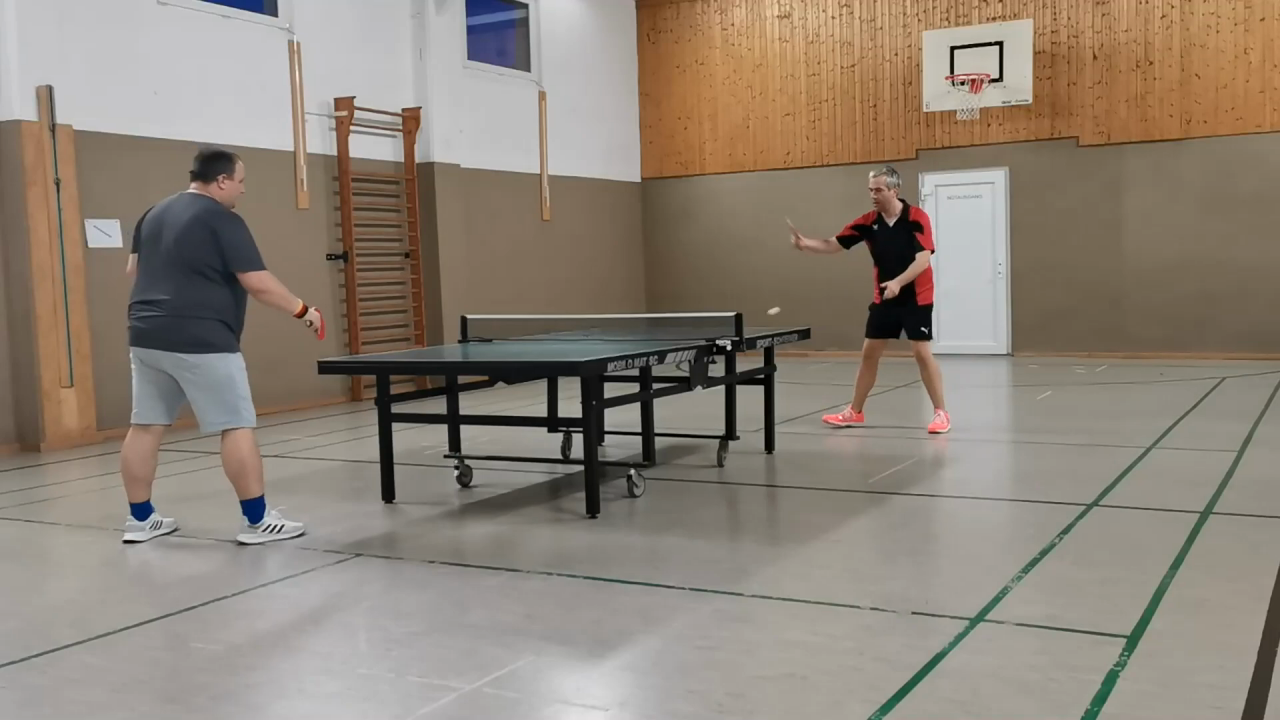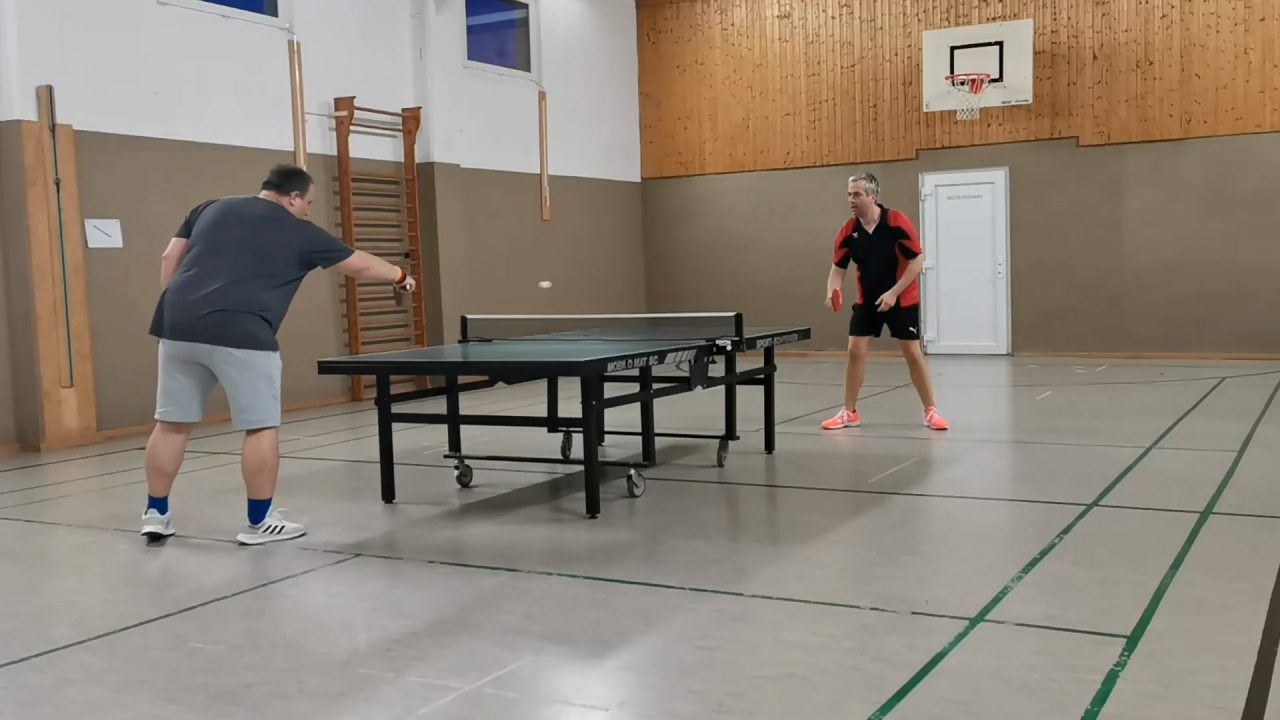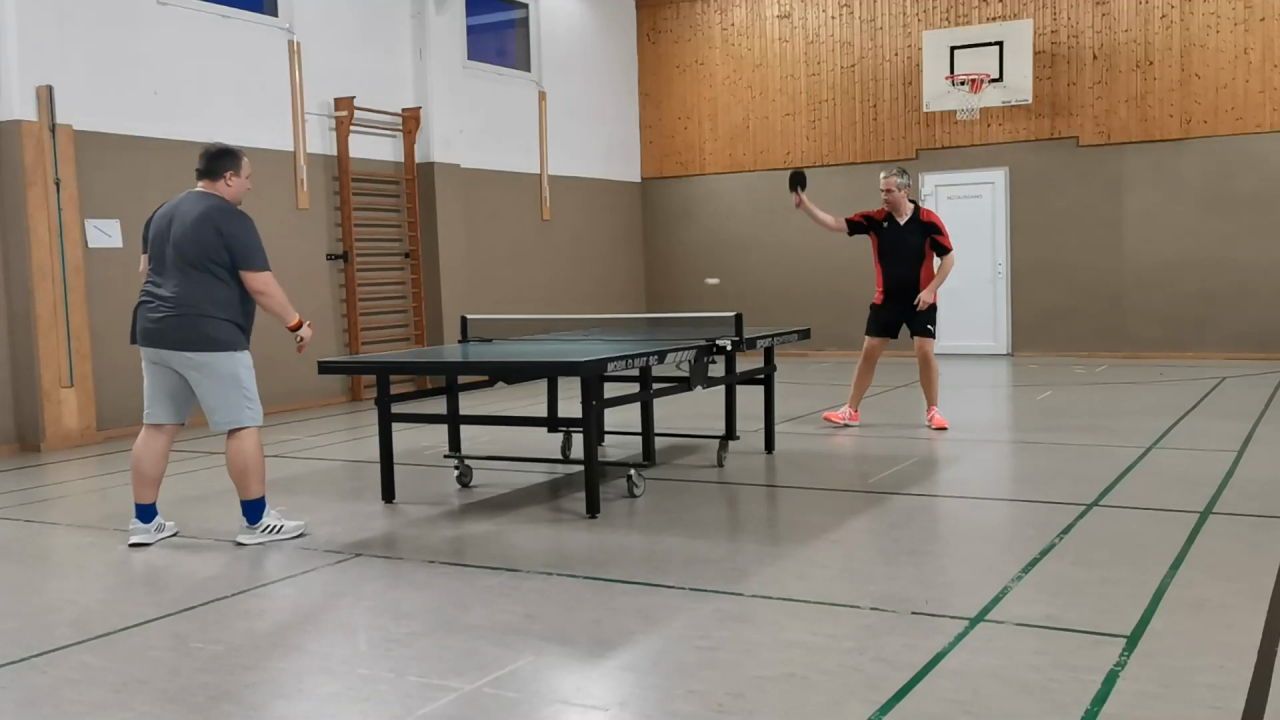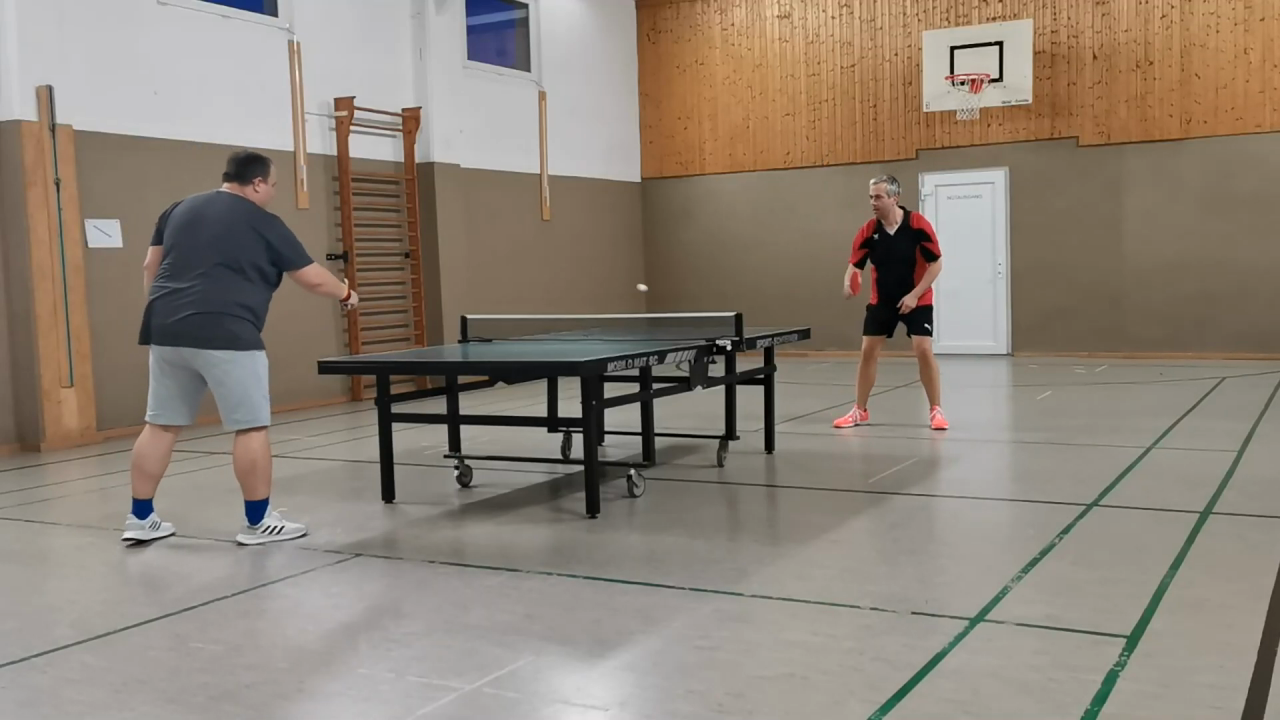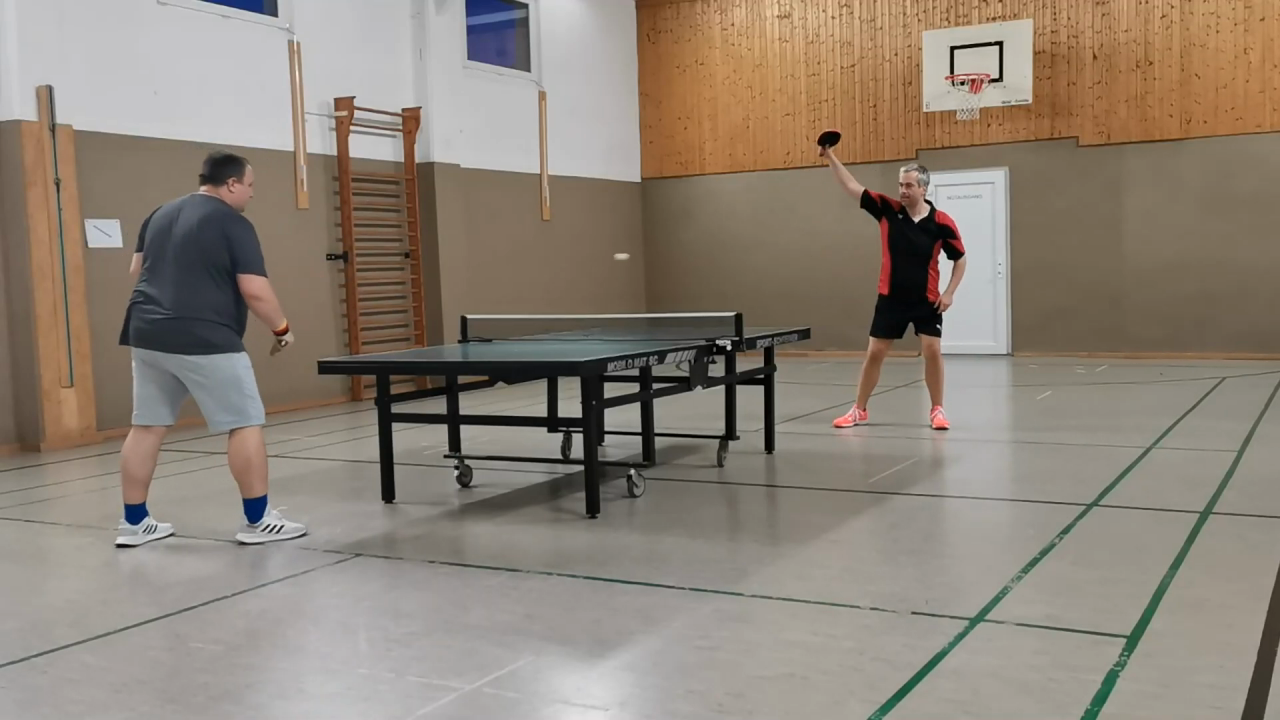
dt=0.7s
person 1, frame 1
left shoulder: (154, 214)
right shoulder: (223, 221)
left elbow: (134, 270)
right elbow: (258, 284)
right wrist: (302, 309)
left hip: (147, 336)
right hip: (202, 340)
left knee: (145, 426)
right knee: (236, 427)
left ankle: (140, 519)
right ankle: (257, 520)
person 1, frame 2
left shoulder: (210, 209)
right shoulder: (298, 232)
left elbow: (170, 258)
right elbow: (358, 264)
left wrist: (179, 309)
right wrist: (399, 275)
left hip: (180, 328)
right hip: (239, 335)
left knee: (172, 423)
right knee: (261, 427)
left ankle: (155, 514)
right ankle: (260, 521)
person 1, frame 3
left shoulder: (163, 213)
right shoulder: (231, 220)
left elbow: (148, 271)
right elbow: (260, 286)
right wrist: (296, 323)
left hip: (156, 334)
right hip: (210, 338)
left knee: (158, 426)
right knee: (242, 426)
left ankle: (144, 521)
right ankle: (256, 521)
person 1, frame 4
left shoulder: (178, 210)
right shoulder: (265, 224)
left elbow: (151, 267)
right elbow: (312, 277)
right wrist: (345, 293)
left hip: (167, 334)
right hip: (226, 336)
left knee: (161, 425)
right knee: (252, 427)
left ankle: (140, 518)
right ankle: (258, 522)
person 1, frame 5
left shoulder: (161, 215)
right shoulder: (234, 225)
left elbow: (137, 270)
right elbow: (255, 292)
right wrist: (282, 328)
left hip: (149, 336)
right hip: (205, 340)
left knee: (146, 427)
right knee: (246, 424)
left ankle: (134, 522)
right ankle: (258, 520)
person 2, frame 1
left shoulder: (917, 218)
right shoulder: (867, 222)
left elbow: (923, 259)
right elbow: (832, 244)
left wrist: (899, 282)
right wrist: (806, 243)
left hip: (915, 299)
right hip: (882, 300)
left knee: (922, 353)
right knee: (869, 354)
left ankle: (940, 413)
right ankle: (854, 412)
person 2, frame 2
left shoulder: (897, 222)
right shoulder: (847, 231)
left elbow: (916, 262)
right elbow: (838, 268)
left wrist: (893, 293)
right wrist: (832, 292)
left hip: (901, 300)
right hip: (865, 301)
left knee: (912, 354)
right knee: (855, 352)
left ankle: (930, 411)
right ankle: (849, 412)
person 2, frame 3
left shoulder: (929, 220)
right shoulder: (875, 219)
left elbow: (948, 259)
right elbow: (835, 224)
left wrist: (930, 290)
right wrist: (807, 206)
left hip: (920, 300)
right hip: (885, 301)
left knee: (925, 352)
right knee: (869, 353)
left ankle: (933, 411)
right ankle: (851, 411)
person 2, frame 4
left shoulder: (918, 225)
right shoulder: (866, 232)
left elbow: (935, 264)
right elbow: (854, 266)
left wrist: (914, 294)
right wrist: (849, 283)
left hip: (917, 300)
right hip: (881, 302)
left knee: (924, 351)
right knee: (867, 352)
left ankle: (936, 411)
right ankle: (860, 410)
person 2, frame 5
left shoulder: (943, 223)
right shoulder: (888, 209)
left elbow: (960, 259)
right elbow: (853, 188)
left wrist: (949, 292)
right wrist: (831, 157)
left hip: (927, 300)
right hip: (891, 297)
left knee: (933, 352)
right knee: (875, 353)
left ankle: (937, 410)
right ankle: (859, 410)
